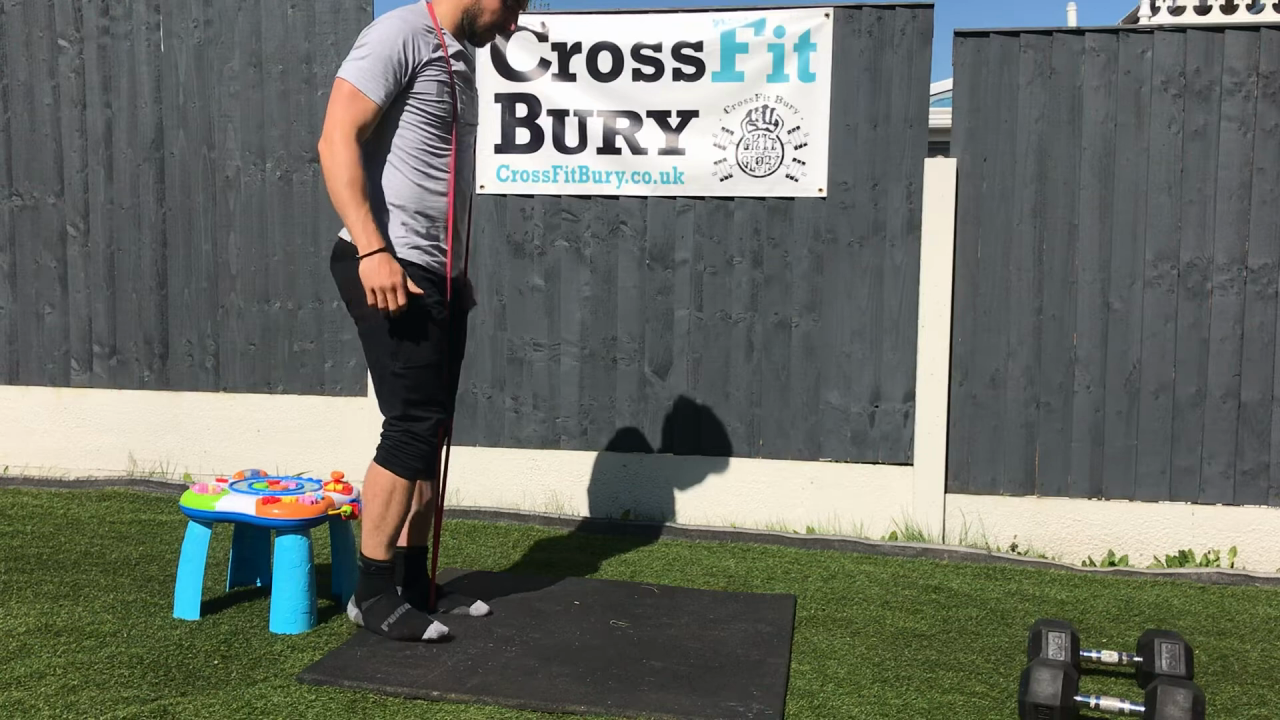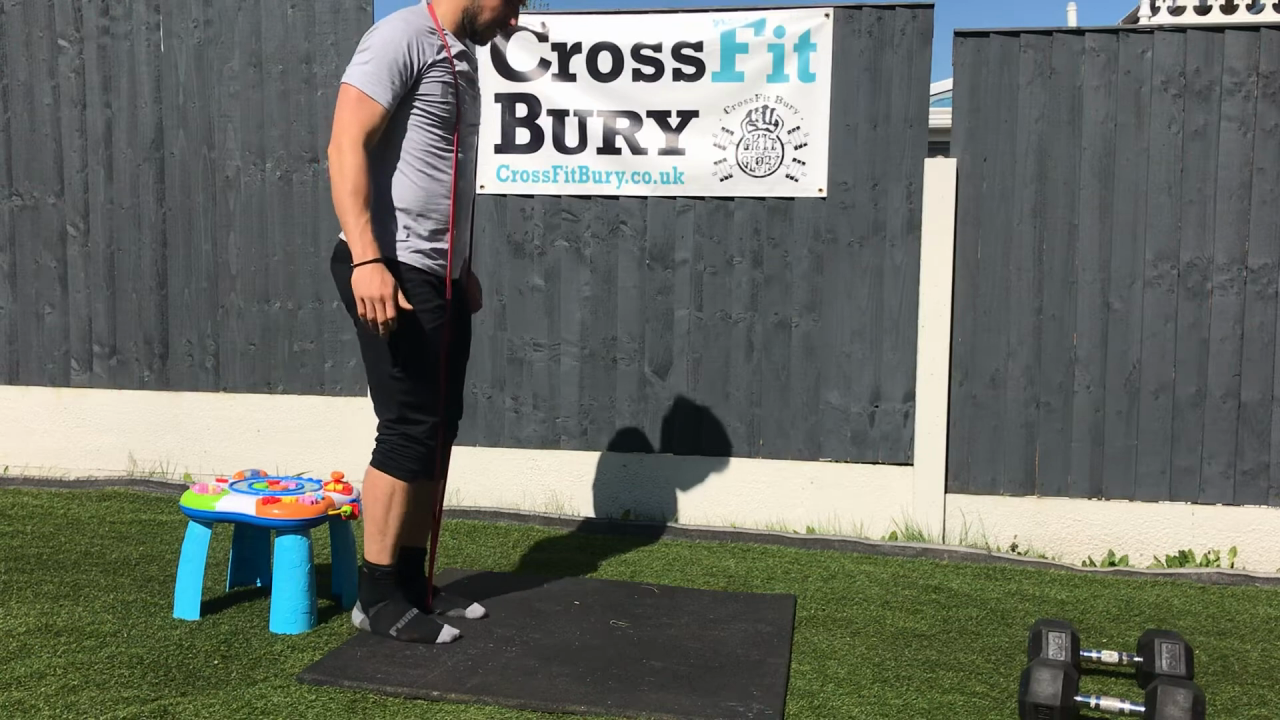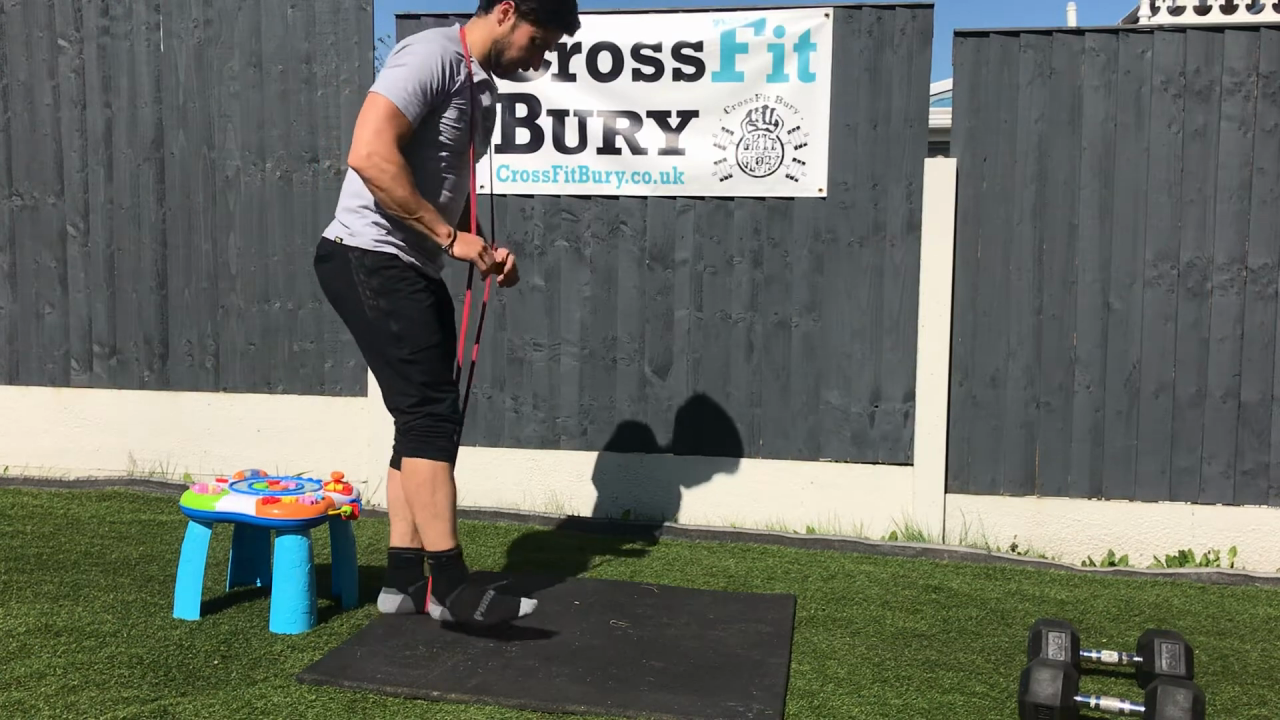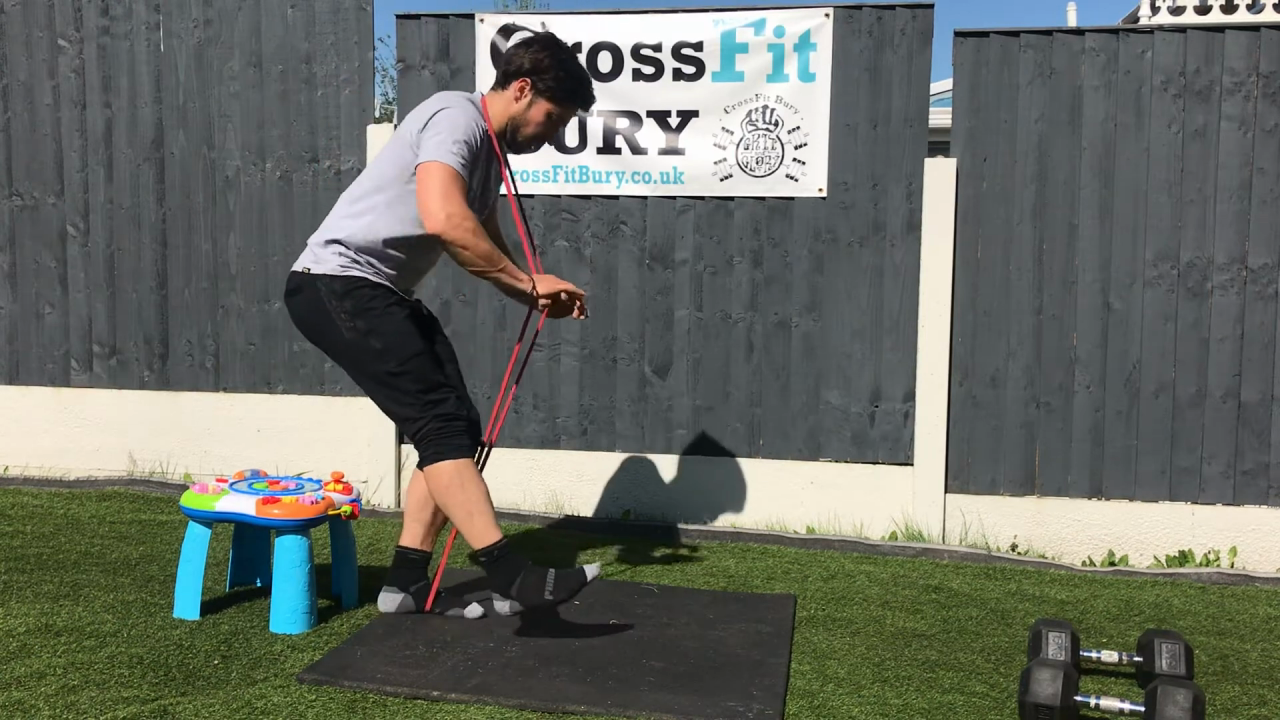
dt=0.7s
person 1, frame 1
left shoulder: (460, 57)
right elbow: (337, 140)
left wrist: (456, 272)
right wrist: (372, 249)
left hip: (436, 272)
right hip: (390, 269)
left knee: (430, 428)
right knee: (413, 424)
left ankle: (412, 579)
right ankle: (374, 590)
person 1, frame 2
left shoulder: (462, 58)
right elbow: (346, 149)
left wrist: (463, 268)
right wrist: (368, 262)
left hip: (436, 278)
right hip: (390, 278)
left knee: (439, 429)
right knee: (408, 428)
left ankle: (411, 581)
right ankle: (378, 595)
person 1, frame 3
left shoulder: (481, 86)
right shoulder: (431, 54)
right elbow: (368, 154)
left wrist: (481, 248)
right wrist: (451, 238)
left hip: (415, 269)
right hip: (369, 258)
left knee: (427, 416)
right knee: (431, 411)
left ankle: (405, 578)
right ankle: (450, 583)
person 1, frame 4
left shoulder: (488, 154)
right shoulder: (456, 117)
left elbow: (487, 248)
right elbow: (444, 222)
left wrist: (541, 293)
right wrist: (528, 282)
left hip: (384, 294)
right hip: (335, 284)
left knee: (455, 426)
right knee: (440, 423)
left ankle: (408, 581)
right ankle: (513, 577)
